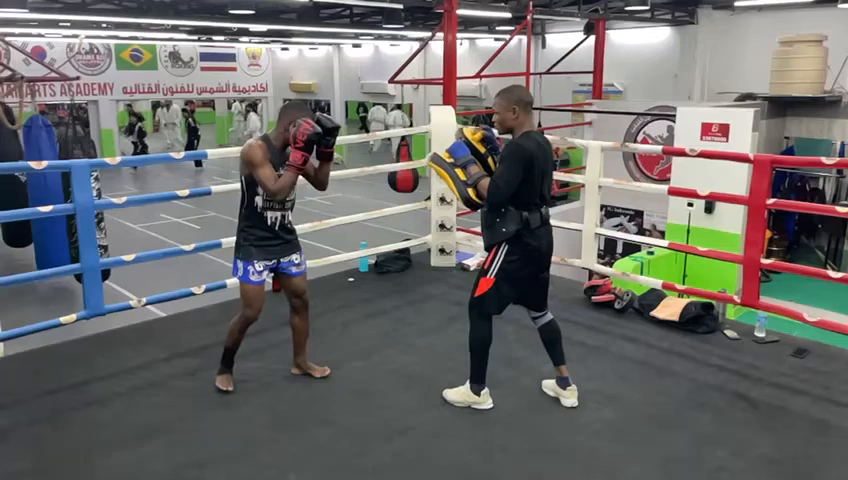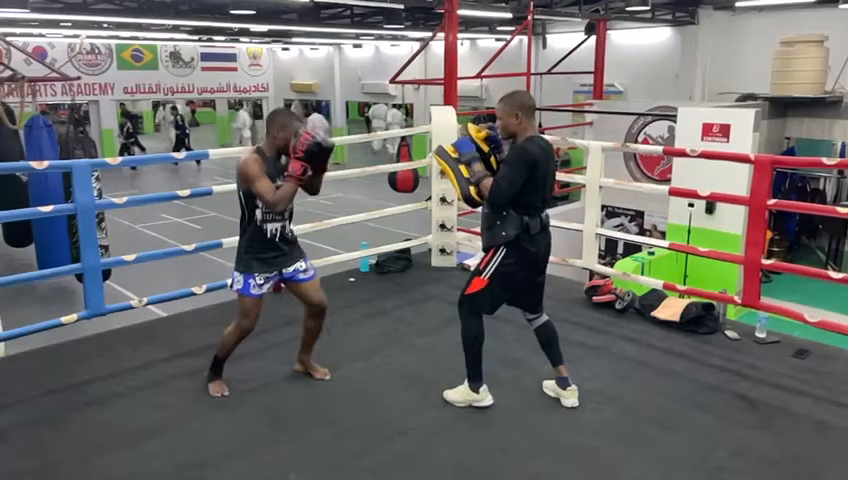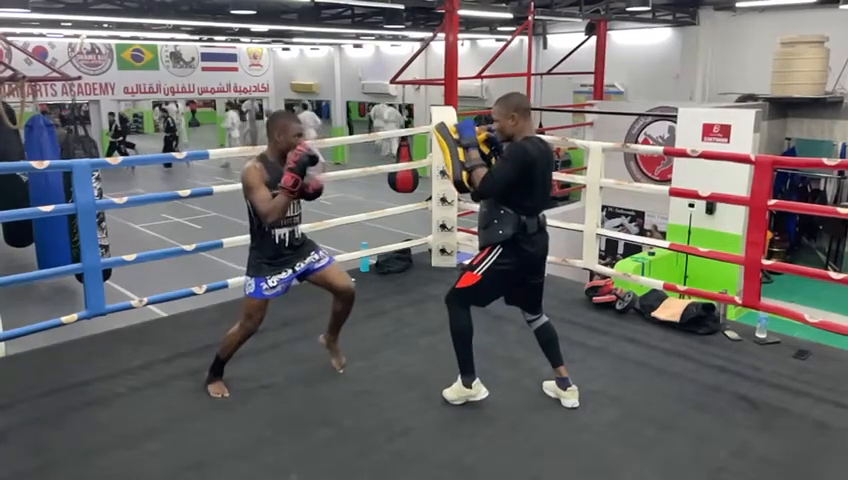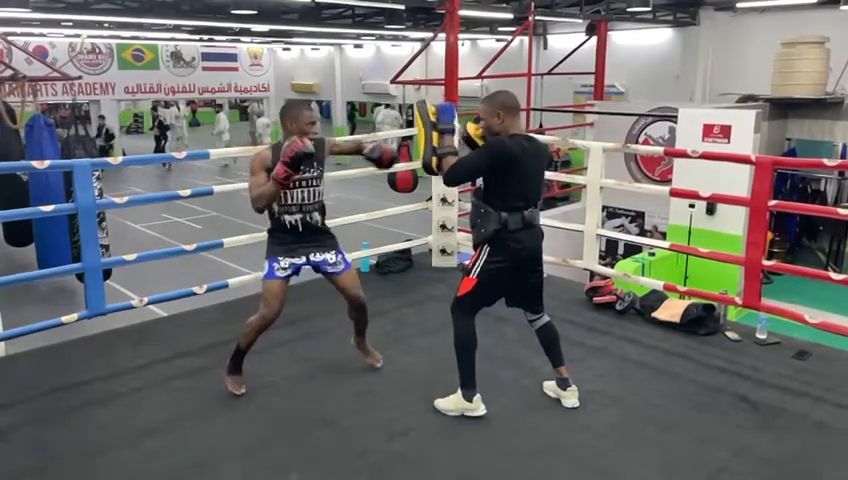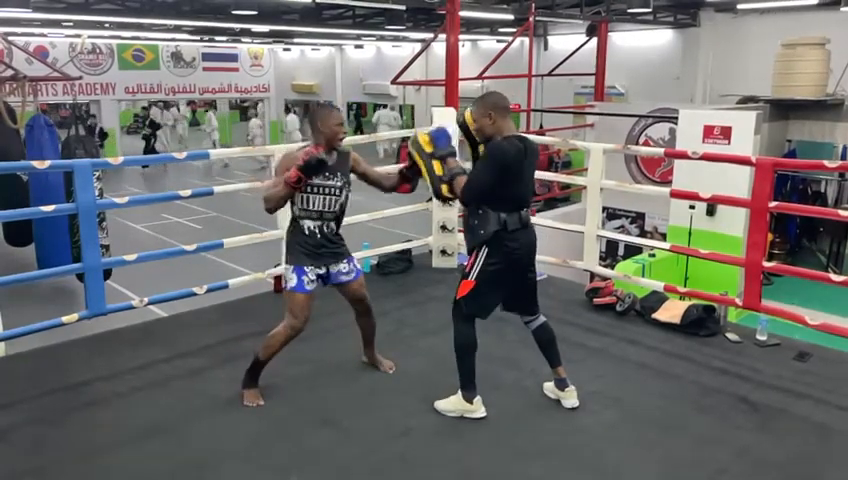
dt=1s
person 1, frame 1
left shoulder: (519, 148)
right shoulder: (541, 143)
left elbow: (495, 195)
left wrist: (468, 162)
right wrist: (495, 151)
left hip: (516, 242)
right hip: (538, 237)
left knee: (480, 309)
right knee: (538, 309)
left ankle: (477, 391)
right ankle: (565, 384)
person 1, frame 2
left shoulder: (523, 152)
right shoulder: (543, 148)
left elbow: (496, 196)
left wrist: (473, 160)
left hip: (514, 245)
right hip: (535, 241)
left knee: (469, 306)
right knee: (533, 311)
left ankle: (475, 388)
right ankle: (564, 384)
person 1, frame 3
left shoulder: (520, 152)
right shoulder: (541, 149)
left elbow: (484, 188)
left wrist: (471, 147)
left hip: (510, 245)
right hip: (533, 241)
left knee: (457, 300)
right knee: (533, 312)
left ankle: (468, 383)
right ankle: (564, 384)
person 1, frame 4
left shoulder: (499, 148)
right shoulder: (538, 149)
left elbow: (452, 176)
left wrist: (446, 133)
left hip: (502, 243)
right hip: (530, 238)
left knee: (462, 310)
right knee: (535, 311)
left ankle: (469, 397)
right ankle: (565, 384)
person 1, frame 5
left shoulder: (499, 151)
right shoulder: (526, 147)
left elbow: (468, 194)
left wrist: (447, 155)
right wrist: (478, 146)
left hip: (498, 244)
right hip: (522, 238)
left knee: (463, 313)
right knee: (530, 312)
left ankle: (469, 399)
right ankle: (564, 385)
person 2, frame 1
left shoulder: (293, 150)
right shoulder: (255, 150)
left elbow: (320, 184)
right elbow: (277, 191)
left wrist: (325, 149)
right wrist: (300, 154)
left hip: (286, 240)
right hip: (254, 244)
left knee: (300, 300)
right knee: (251, 312)
left ankle: (300, 361)
right ankle: (225, 367)
person 2, frame 2
left shoulder: (287, 159)
right shoulder: (251, 163)
left elbow: (313, 190)
right elbow: (276, 203)
left wrist: (319, 163)
right wrist: (299, 164)
left hip: (288, 249)
right hip: (255, 257)
left knee: (318, 304)
right knee: (246, 323)
left ankle: (304, 359)
right ankle: (214, 373)
person 2, frame 3
left shoulder: (290, 161)
right shoulder: (254, 171)
right elbow: (269, 216)
left wrist: (310, 187)
right wrist: (293, 176)
left hip: (300, 247)
right hip: (267, 259)
left knee: (346, 290)
right knee: (249, 325)
left ankle: (331, 339)
right ankle: (214, 374)
person 2, frame 4
left shoulder: (321, 147)
right shoulder: (265, 158)
left elbow: (356, 146)
right elbow: (258, 203)
left wrist: (373, 150)
right wrist: (285, 168)
left hip: (321, 239)
right hip: (283, 244)
left knee: (357, 298)
right knee: (268, 314)
left ankle: (361, 342)
right ankle: (234, 366)
person 2, frame 5
left shoulder: (349, 159)
right shoulder: (294, 159)
left elbow: (386, 184)
right elbow: (270, 204)
left wrist: (409, 173)
right wrist: (299, 174)
left hip: (335, 249)
right hip: (303, 252)
left knee: (363, 303)
right knee: (295, 323)
left ankle: (370, 353)
right ankle: (250, 378)
